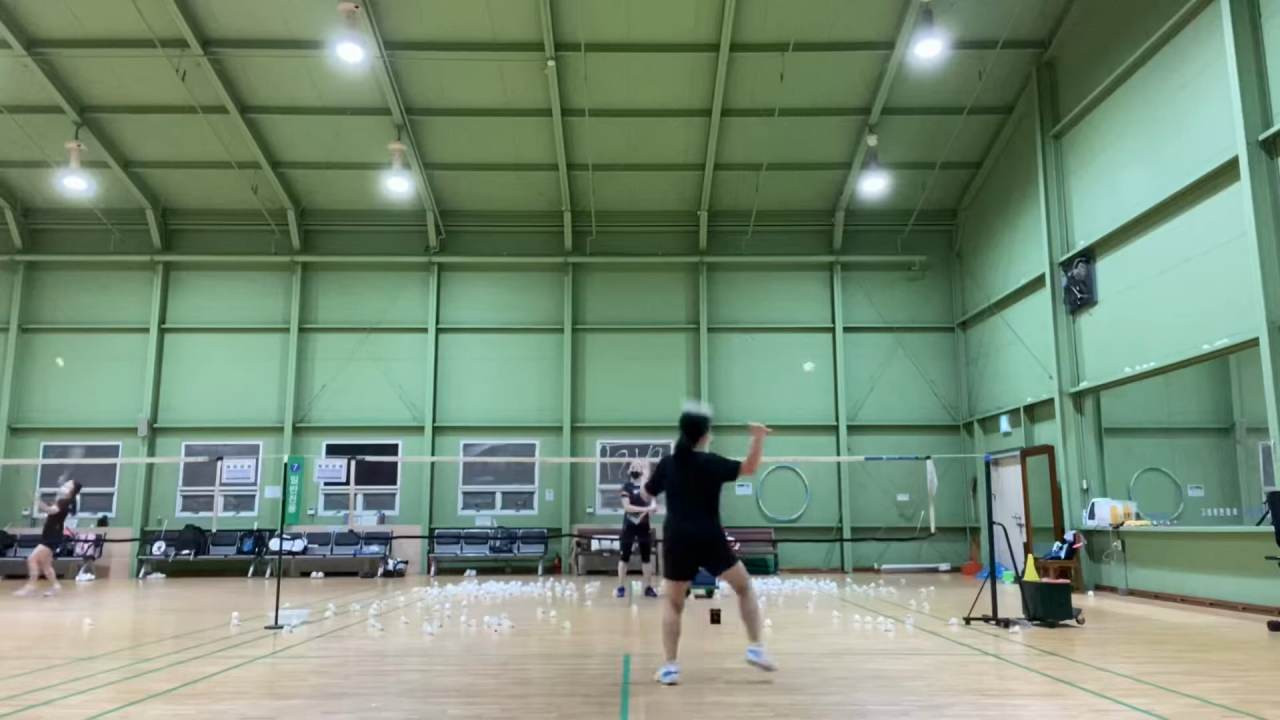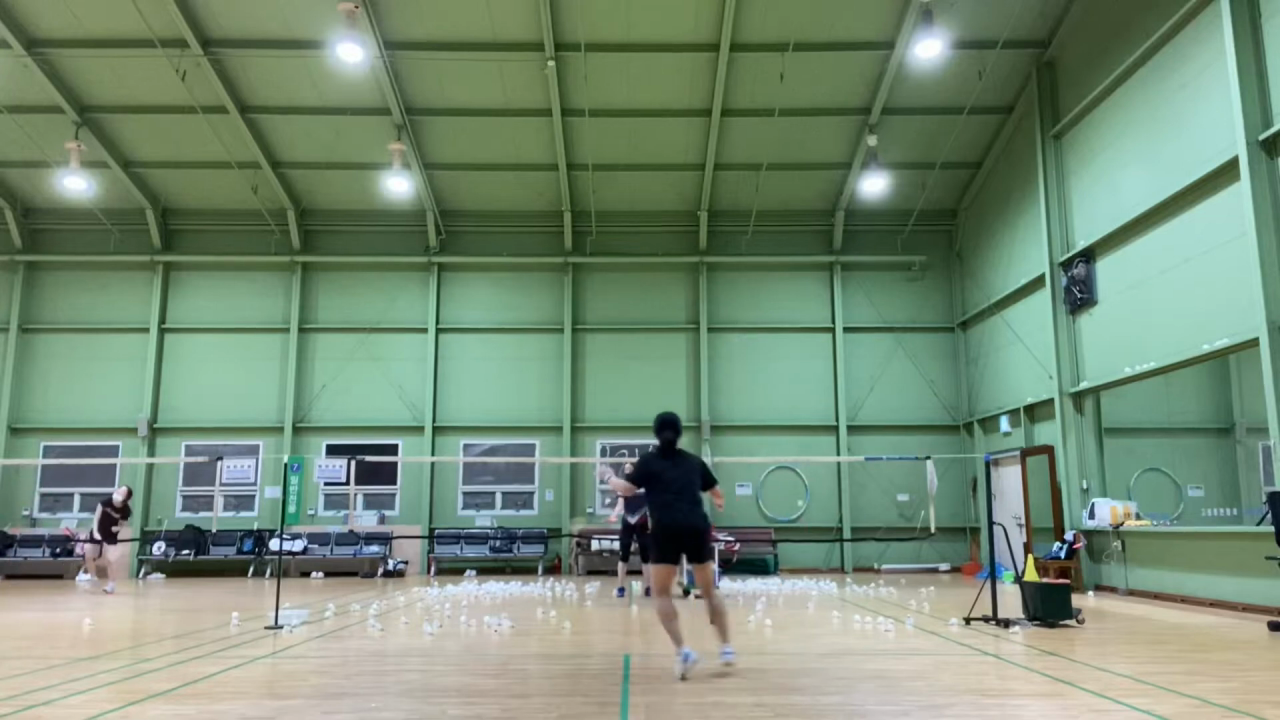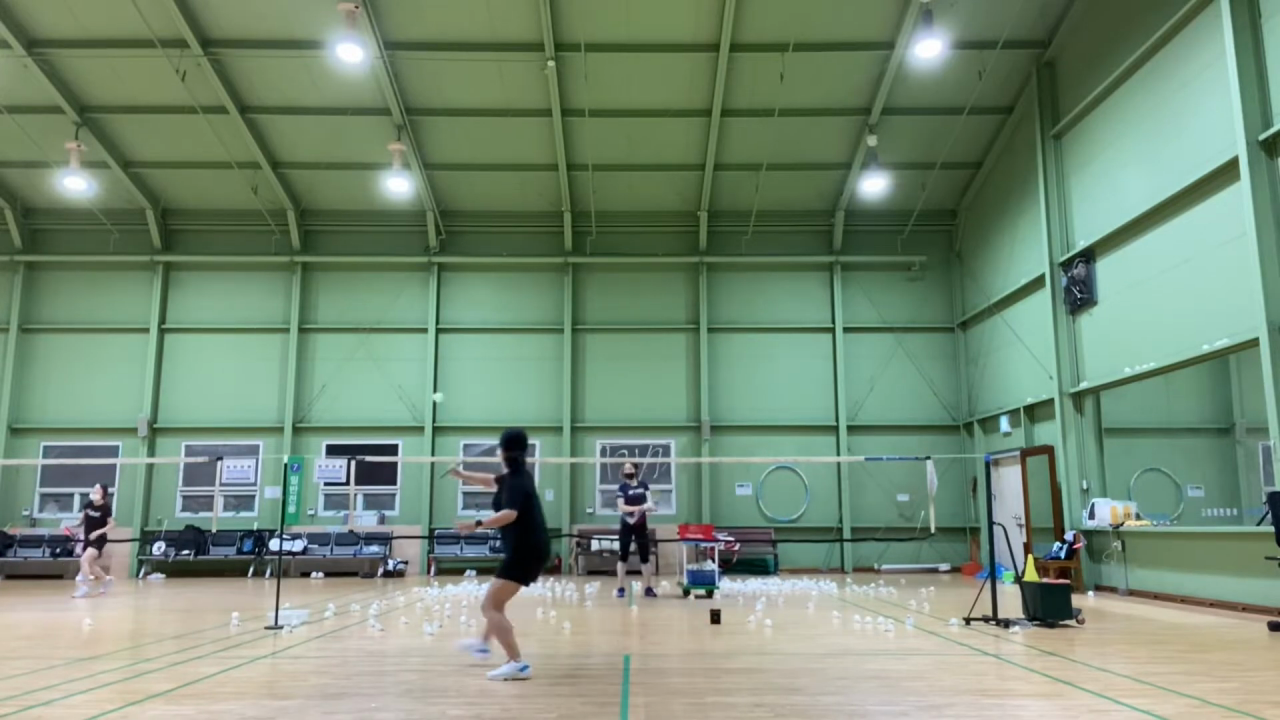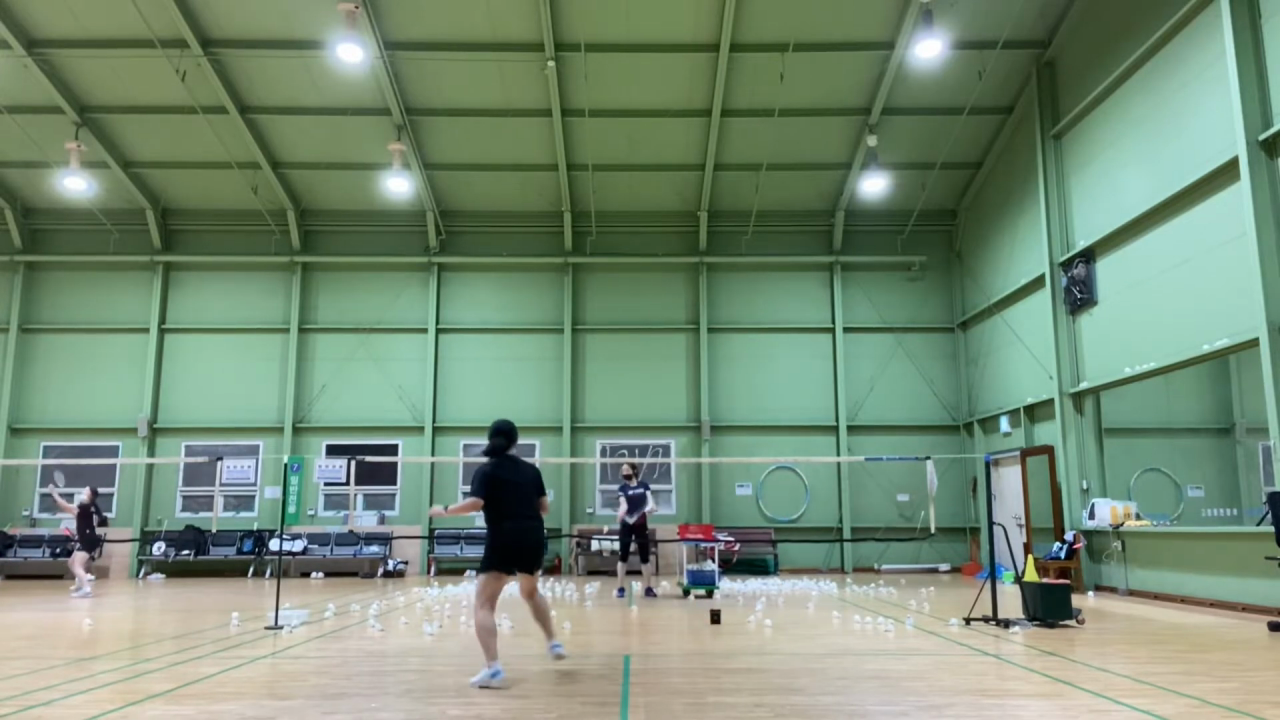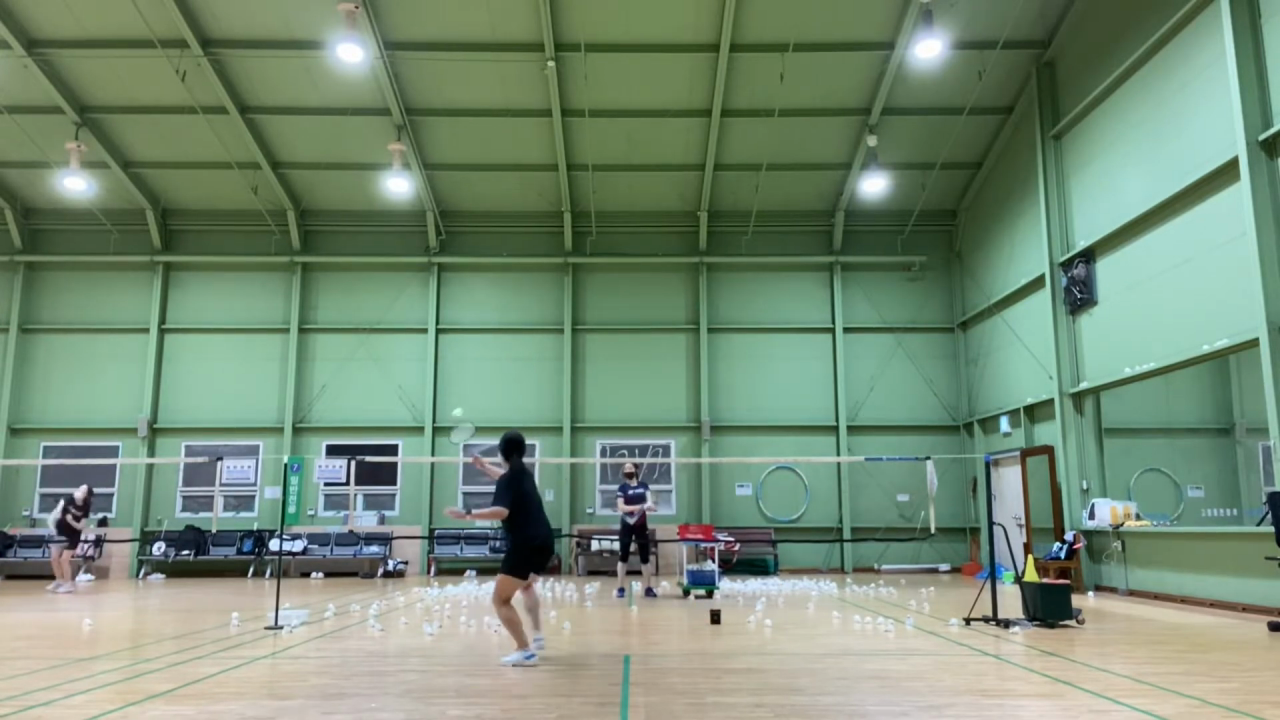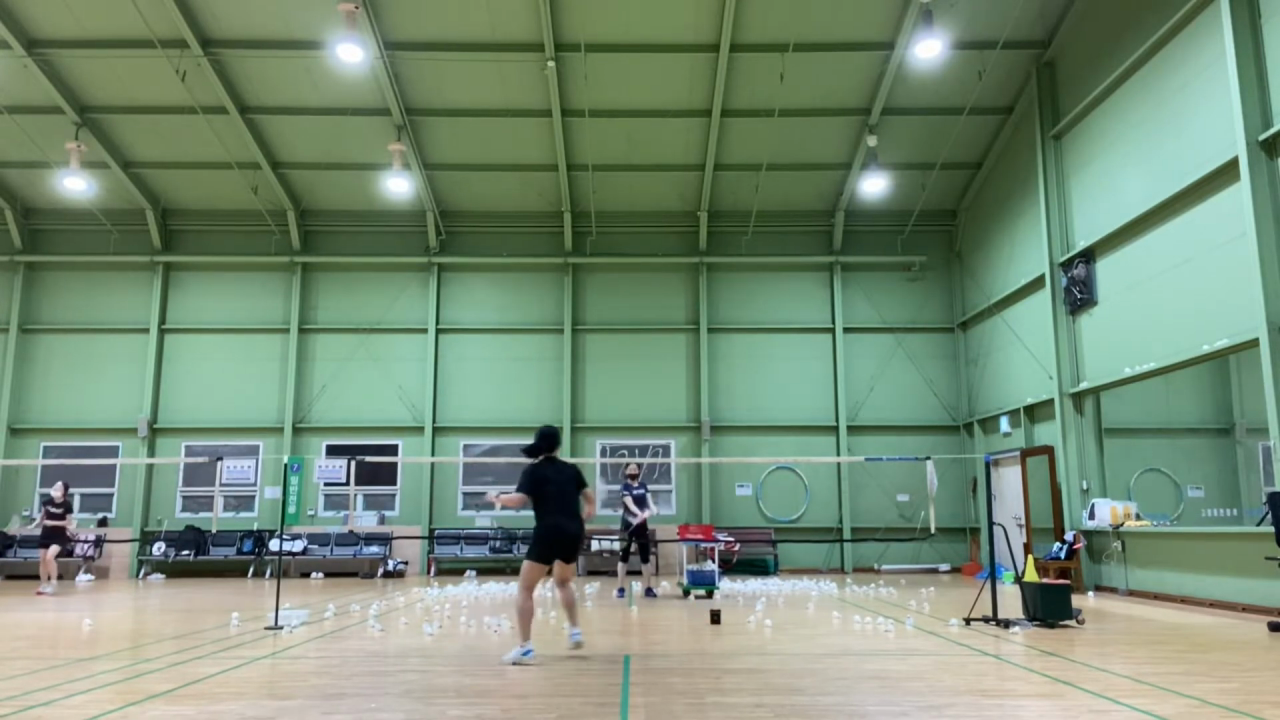
dt=0.7s
person 1, frame 1
left shoulder: (666, 465)
right shoulder: (711, 463)
left elbow: (647, 494)
right elbow: (748, 469)
right wrist: (757, 437)
left hip: (676, 541)
right hip: (710, 539)
left knee: (673, 605)
right knee: (744, 589)
left ankle: (670, 666)
right ankle: (755, 648)
person 1, frame 2
left shoulder: (648, 461)
right shoulder: (694, 461)
left elbow: (626, 489)
right elbow: (717, 494)
left wrist: (611, 478)
right wrist: (718, 502)
left hip: (666, 529)
right hip: (697, 527)
left knee: (662, 594)
right knee: (709, 591)
left ankle: (683, 651)
right ankle: (726, 648)
person 1, frame 3
left shoulder: (514, 480)
right shoulder: (518, 474)
left elbow: (509, 514)
right elbow: (492, 481)
left wrist: (477, 524)
right wrist: (463, 475)
left hip: (525, 552)
right hip: (533, 549)
left knee: (489, 606)
right knee: (495, 598)
left ankle: (517, 663)
right ankle: (483, 643)
person 1, frame 4
left shoulder: (486, 470)
right shoulder: (530, 469)
left elbow: (475, 504)
right elbow: (544, 506)
left wrist: (445, 511)
left hip: (502, 541)
right hip: (533, 540)
left knee: (483, 606)
right knee: (530, 592)
left ankle: (493, 668)
right ankle: (553, 644)
person 1, frame 5
left shoulder: (508, 480)
right shoulder: (523, 473)
left elbow: (501, 512)
left wrist: (467, 513)
right wrist: (485, 465)
left hip: (525, 547)
right hip: (544, 542)
left knee: (500, 600)
right knee: (527, 587)
left ankle: (526, 651)
right ankle: (537, 634)
person 1, frame 6
left shoulder: (532, 471)
right shoulder: (571, 469)
left elbow: (520, 500)
right elbow: (589, 498)
left wrist: (497, 497)
right wrist: (587, 516)
left hip: (548, 534)
right hip: (573, 534)
left knee: (525, 589)
right knee: (563, 582)
left ankle: (524, 647)
right ankle: (574, 631)
